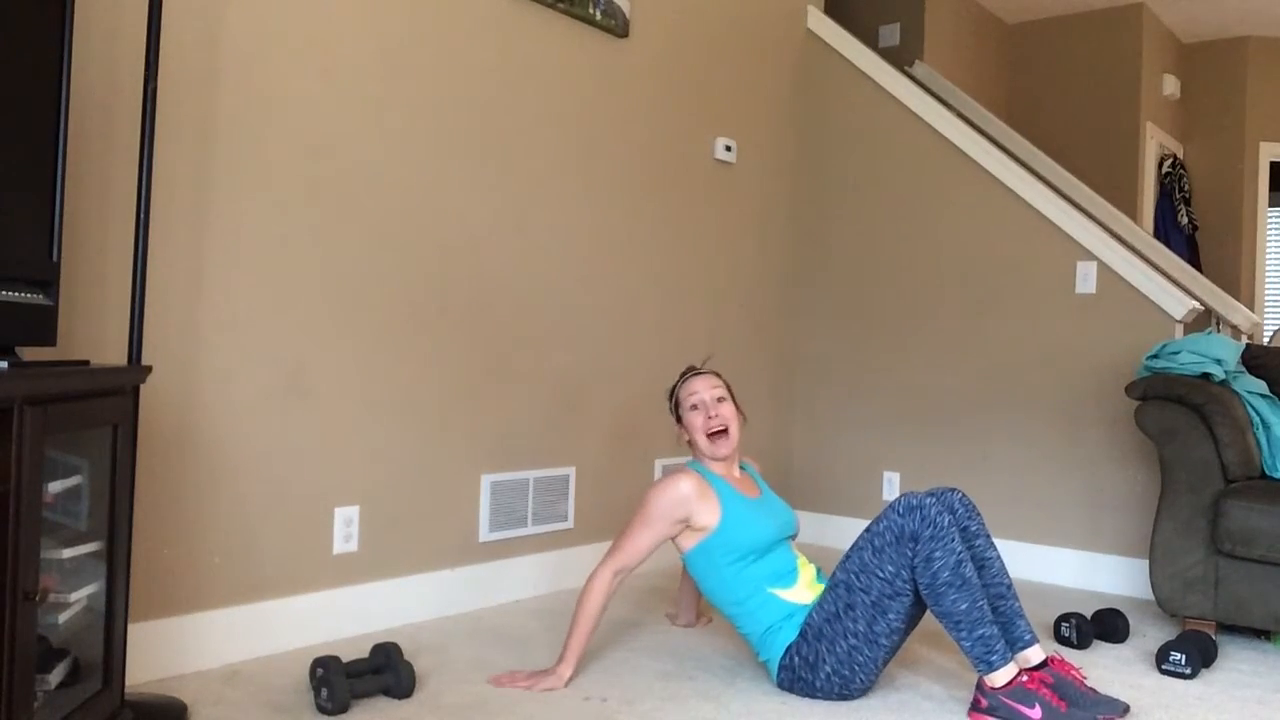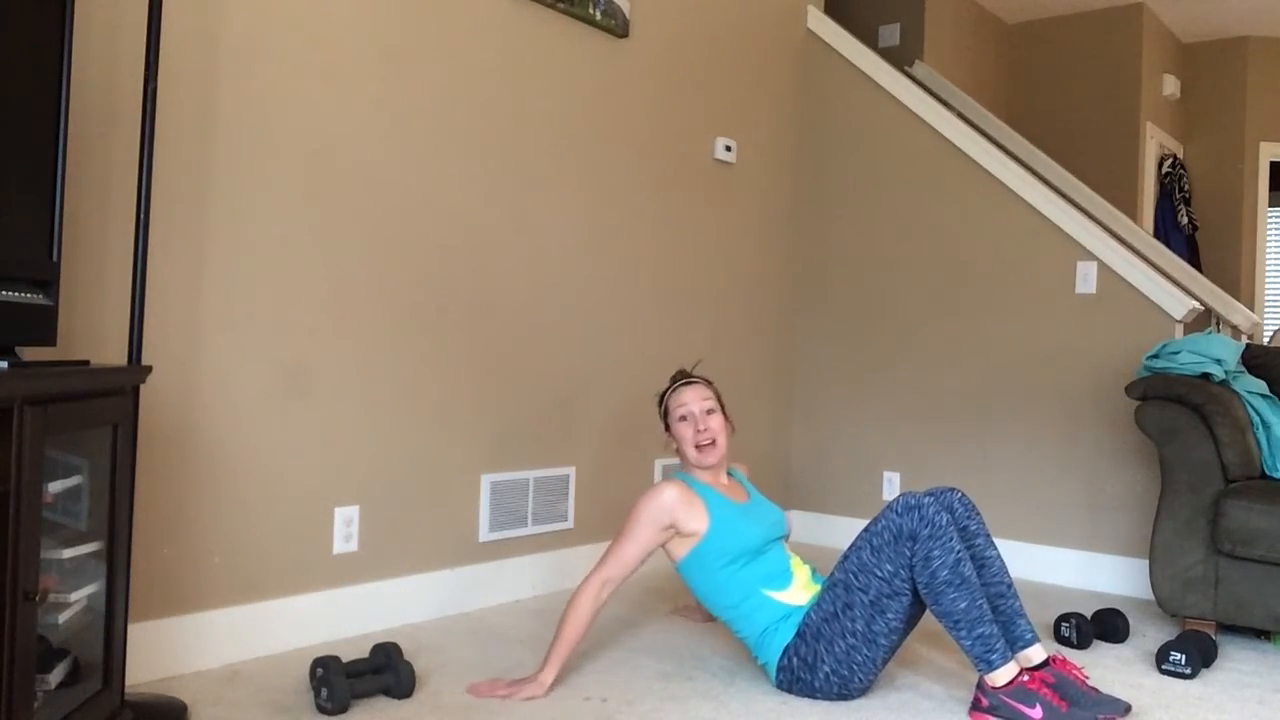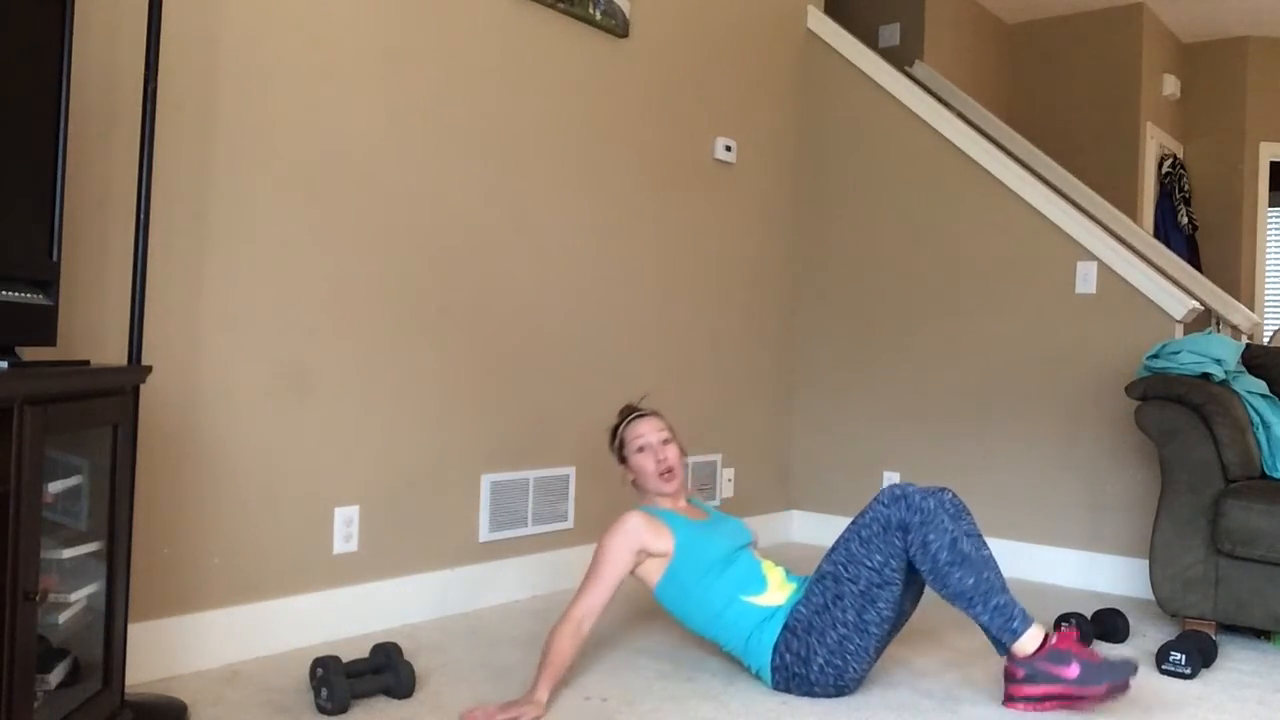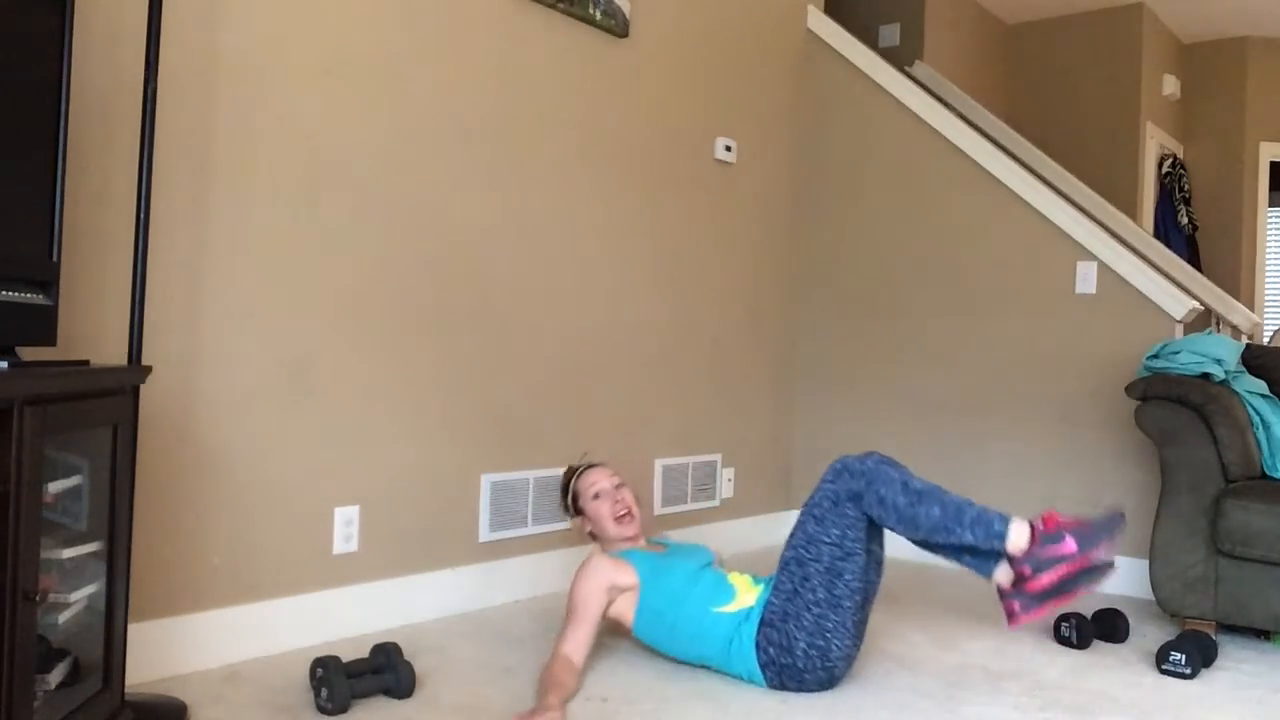
dt=0.4s
person 1, frame 1
left shoulder: (750, 473)
right shoulder: (683, 489)
right elbow: (609, 570)
left wrist: (687, 614)
left hip: (834, 628)
right hip: (811, 658)
left knee: (949, 504)
right knee: (918, 516)
left ankle: (1032, 662)
person 1, frame 2
left shoulder: (737, 480)
right shoulder: (671, 498)
right elbow: (600, 582)
left hip: (830, 625)
right hip: (811, 659)
left knee: (949, 504)
right knee: (917, 515)
left ankle: (1032, 660)
person 1, frame 3
left shoulder: (702, 512)
right shoulder: (636, 527)
right elbow: (578, 616)
left hip: (815, 629)
right hip: (801, 655)
left knee: (930, 502)
right knee: (904, 506)
left ankle: (1028, 665)
right ankle: (1032, 648)
person 1, frame 4
left shoulder: (663, 549)
right shoulder: (601, 570)
right elbow: (567, 655)
left hip: (813, 639)
right hip: (786, 650)
left knee: (866, 478)
right knee: (856, 478)
left ankle: (1019, 572)
right ankle: (1025, 542)
